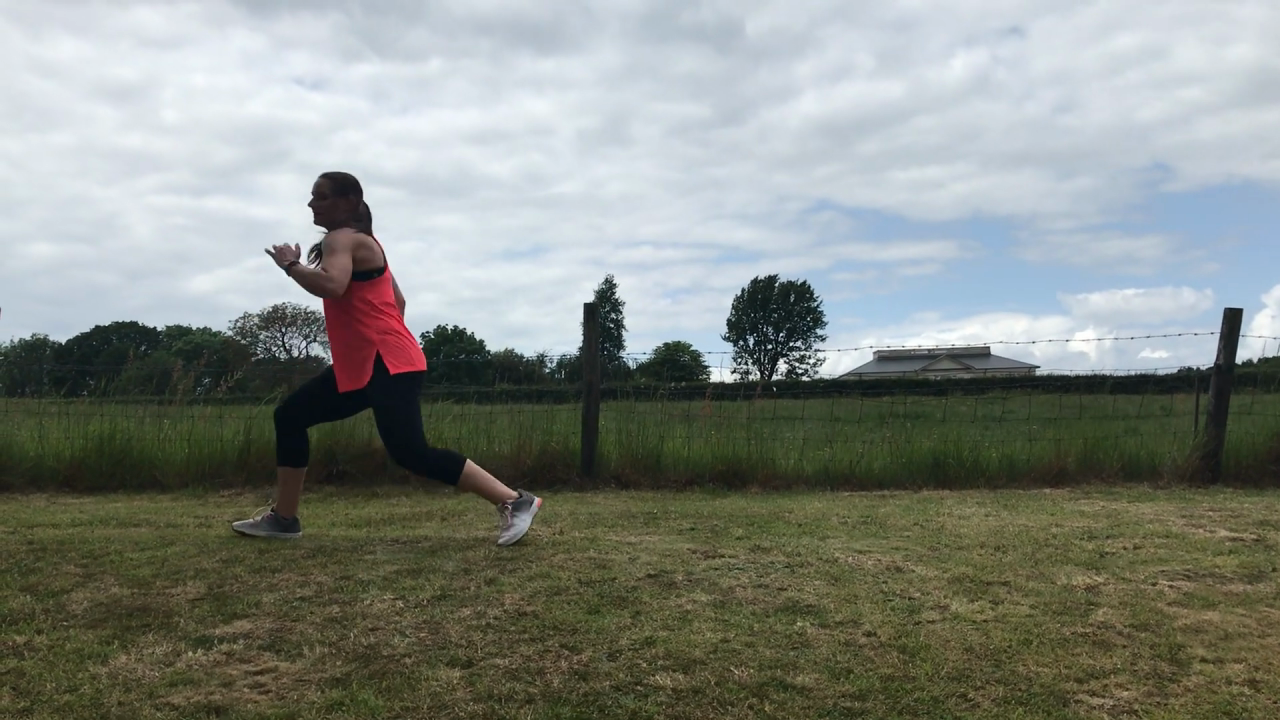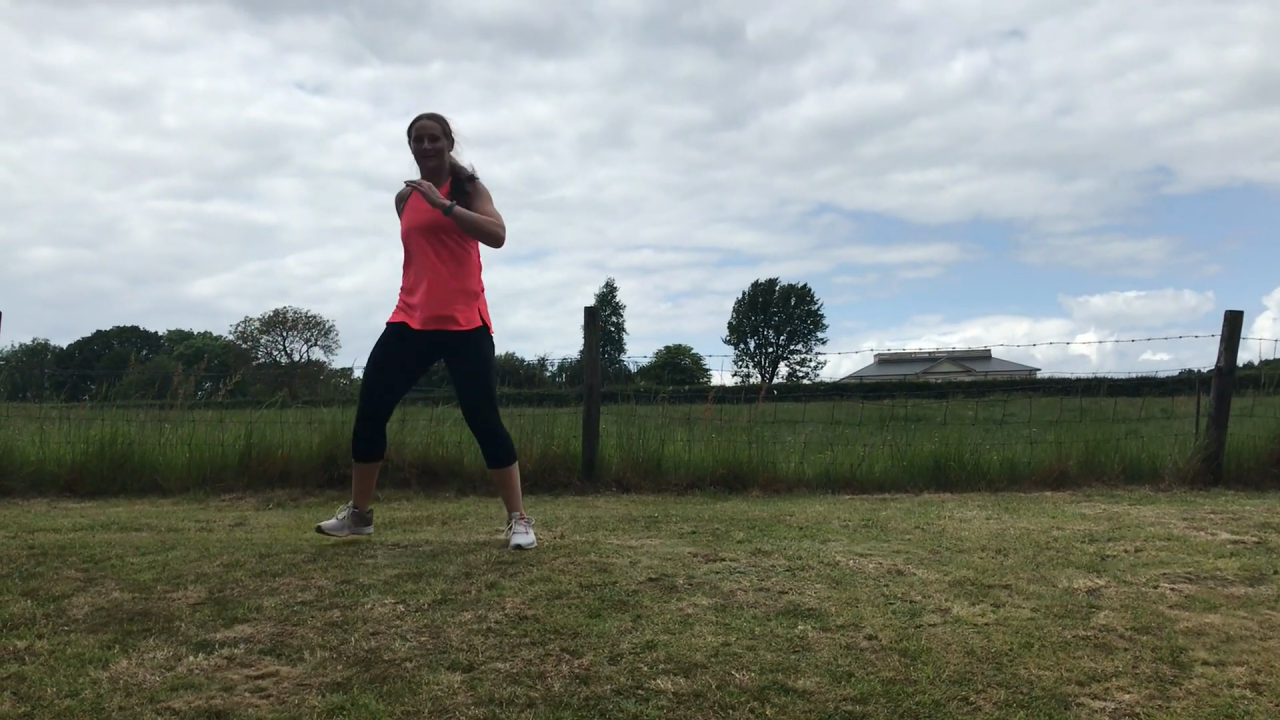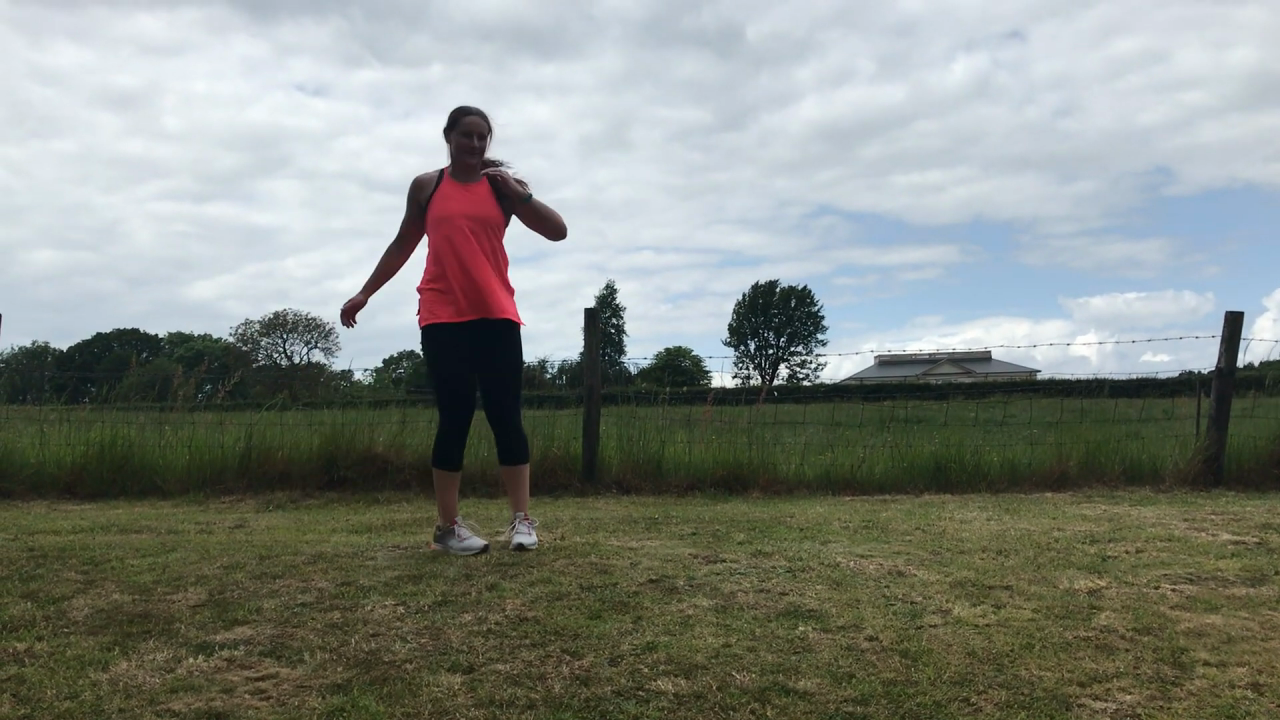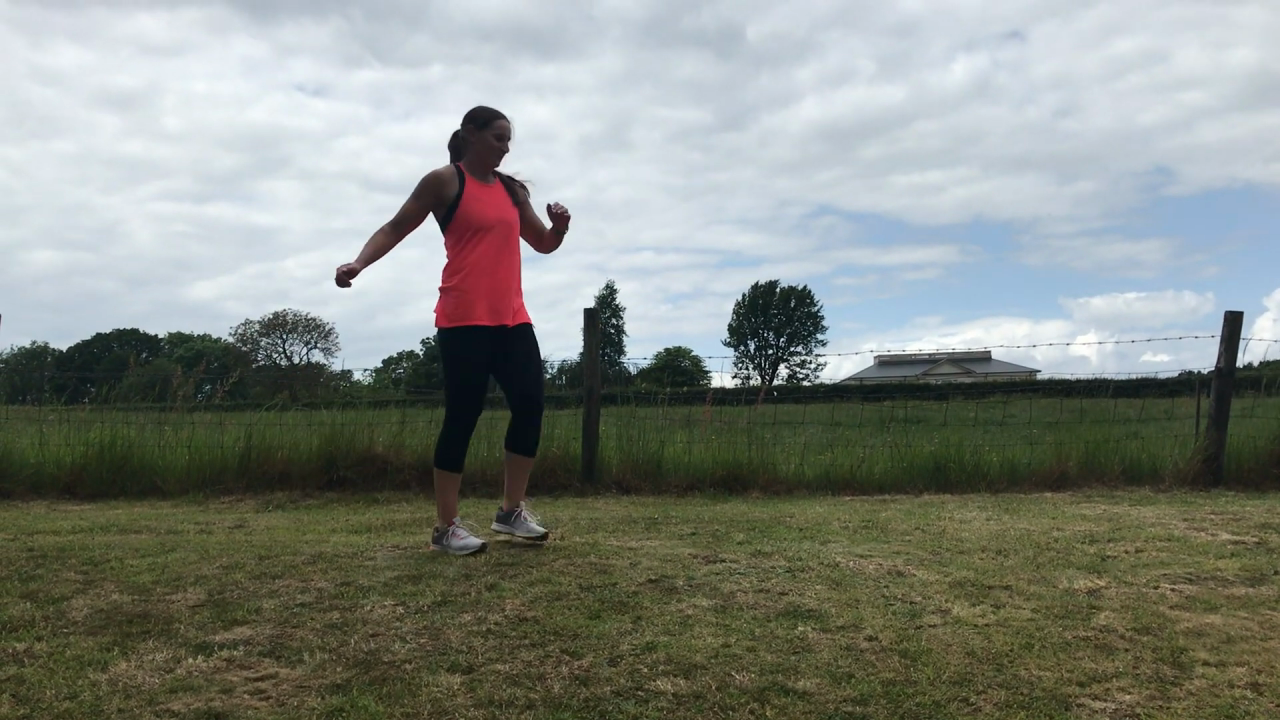
dt=0.3s
person 1, frame 1
left shoulder: (340, 239)
right shoulder: (360, 242)
left elbow: (331, 286)
right elbow: (397, 299)
left wrist: (292, 264)
left hip: (388, 364)
right hip: (360, 366)
left knee: (411, 452)
right knee: (289, 415)
left ankle: (515, 502)
right ankle: (283, 516)
person 1, frame 2
left shoulder: (466, 188)
right shoulder: (406, 197)
left elbow: (496, 235)
left wrist: (443, 204)
left hip: (464, 320)
right hip: (411, 321)
left knee: (483, 419)
right knee: (371, 407)
left ankle: (519, 518)
right ankle: (358, 509)
person 1, frame 3
left shoulder: (503, 186)
right shoulder: (425, 186)
left elbow: (557, 231)
right elbow: (403, 245)
left wrist: (519, 193)
right wrist: (363, 295)
left hip: (496, 314)
right hip: (443, 316)
left knee: (505, 414)
right knee: (456, 415)
left ankle: (522, 519)
right ankle: (449, 524)
person 1, frame 4
left shoulder: (512, 190)
right shoulder: (444, 181)
left elbow: (546, 245)
right elbow: (393, 229)
left wrist: (559, 225)
right wrist: (358, 263)
left hip: (509, 317)
right hip: (462, 318)
left knee: (530, 403)
right knee: (463, 417)
left ankle: (513, 509)
right ankle: (445, 526)
